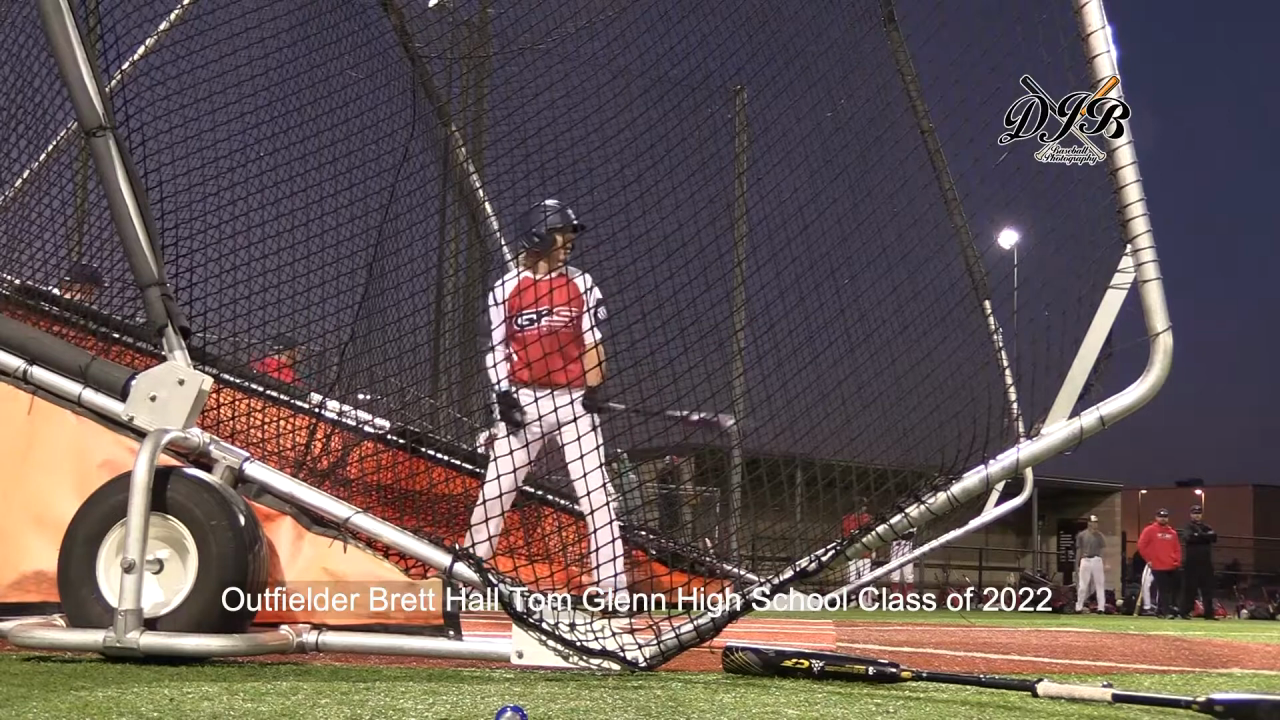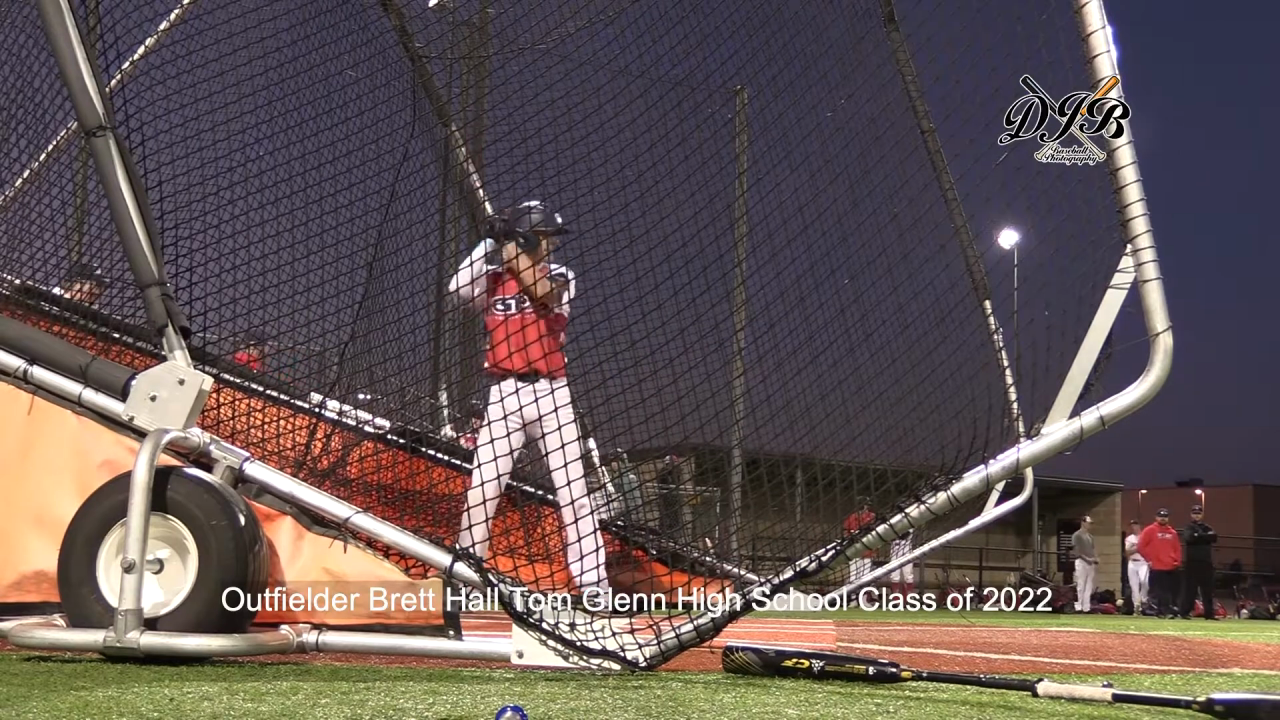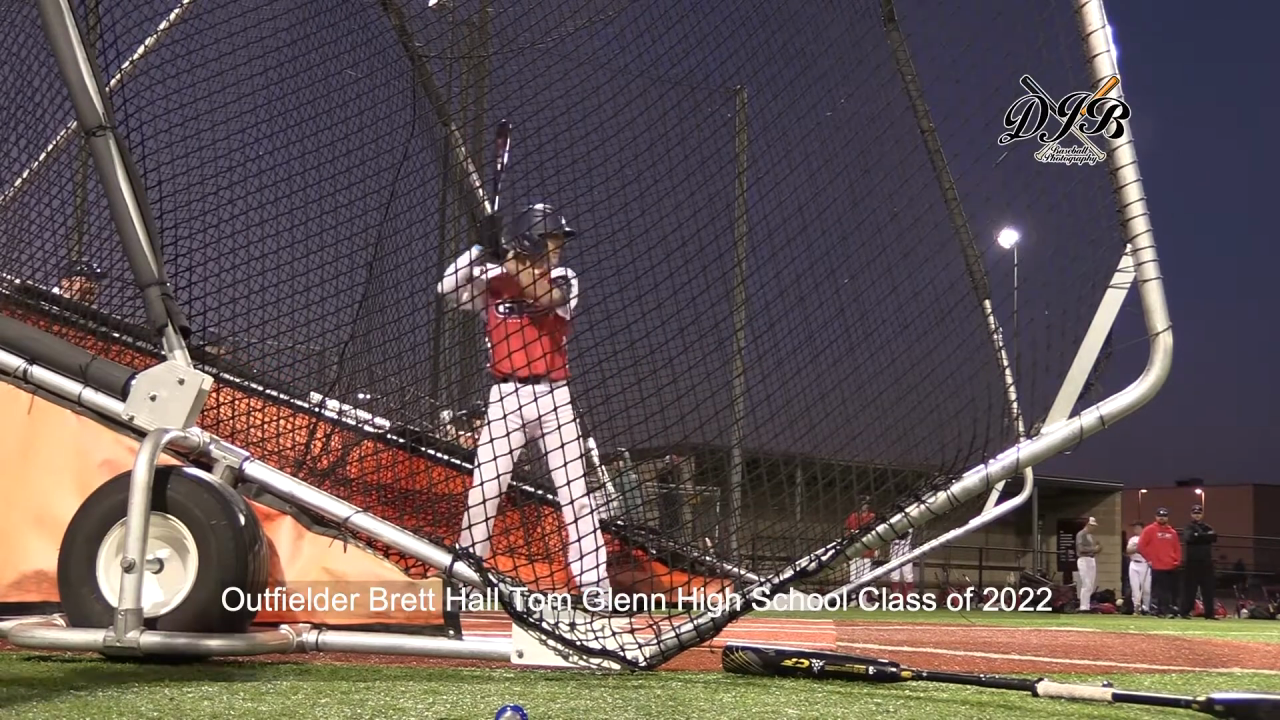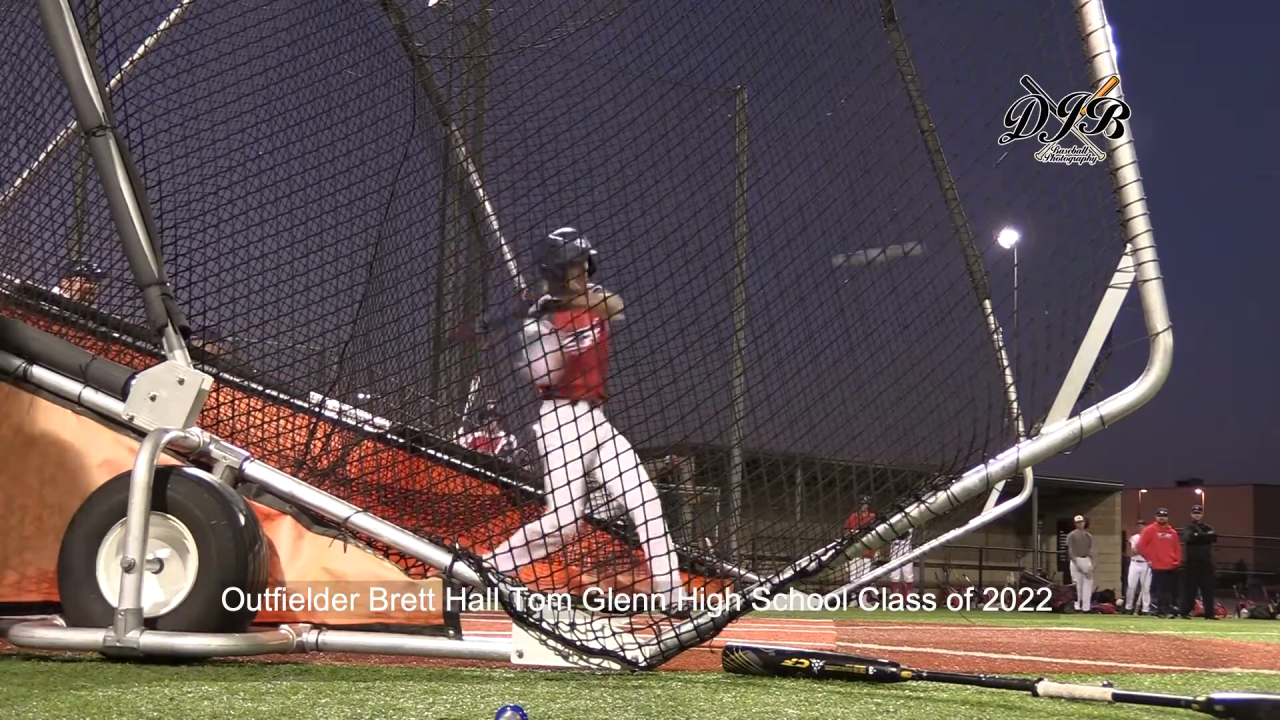
dt=1s
person 1, frame 1
left shoulder: (581, 284)
right shoulder: (507, 288)
left elbow: (592, 344)
right elbow: (496, 349)
left wrist: (595, 389)
right wrist: (503, 395)
left hip: (572, 400)
right hip: (525, 400)
left knee: (596, 490)
right knee: (496, 487)
left ankle: (613, 586)
person 1, frame 2
left shoulder: (561, 276)
right shoulder: (492, 278)
left elbow: (541, 288)
right elbow: (460, 289)
left wrist: (507, 242)
right wrist: (490, 242)
left hip: (551, 393)
right hip: (505, 393)
left knee: (573, 488)
right knee: (483, 486)
left ankle: (593, 580)
person 1, frame 3
left shoulder: (565, 278)
right shoulder: (493, 279)
left elbow: (546, 297)
right elbow: (451, 288)
left wrist: (506, 258)
right wrist: (480, 249)
left hip: (553, 395)
right hip: (506, 396)
left knee: (574, 489)
right knee: (484, 489)
left ankle: (593, 581)
person 1, frame 4
left shoulder: (594, 294)
right shoulder: (538, 316)
left elbow: (613, 306)
right elbow: (539, 373)
left wrist: (581, 301)
right wrist: (545, 322)
left hip: (593, 416)
right hip: (562, 418)
left knee: (643, 498)
right knee: (564, 518)
left ankle: (667, 590)
right ankle: (493, 569)
